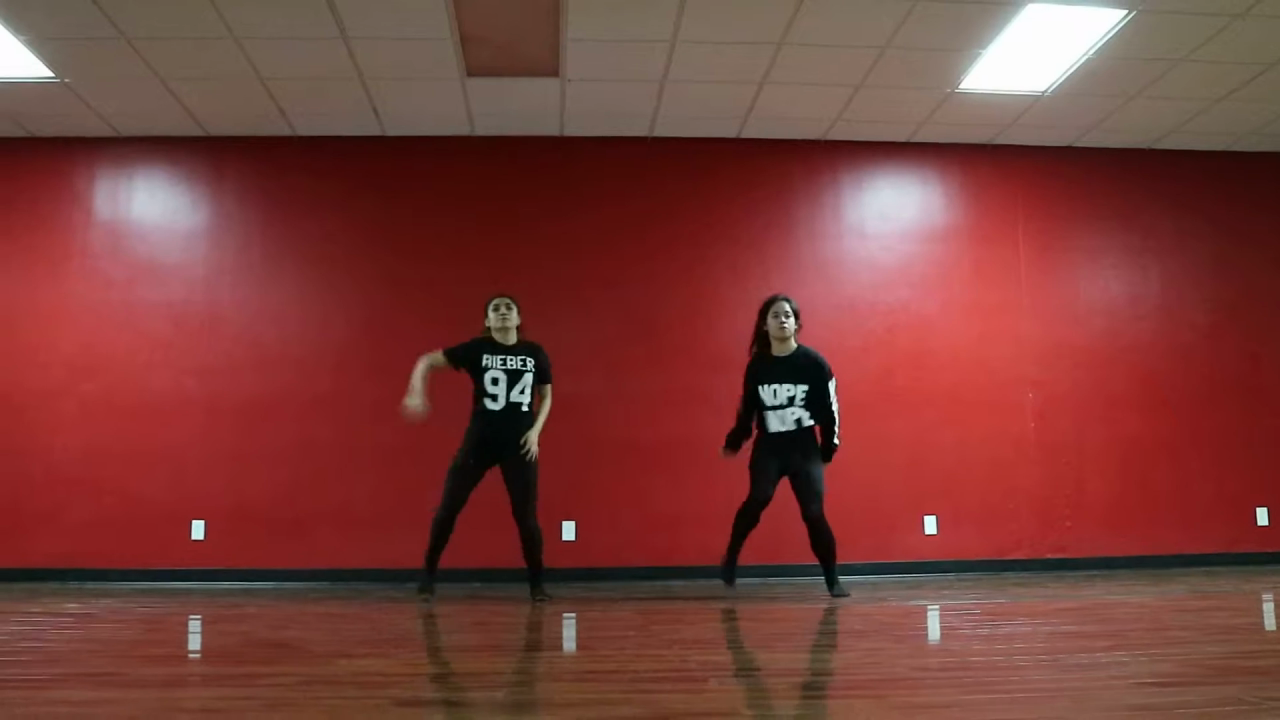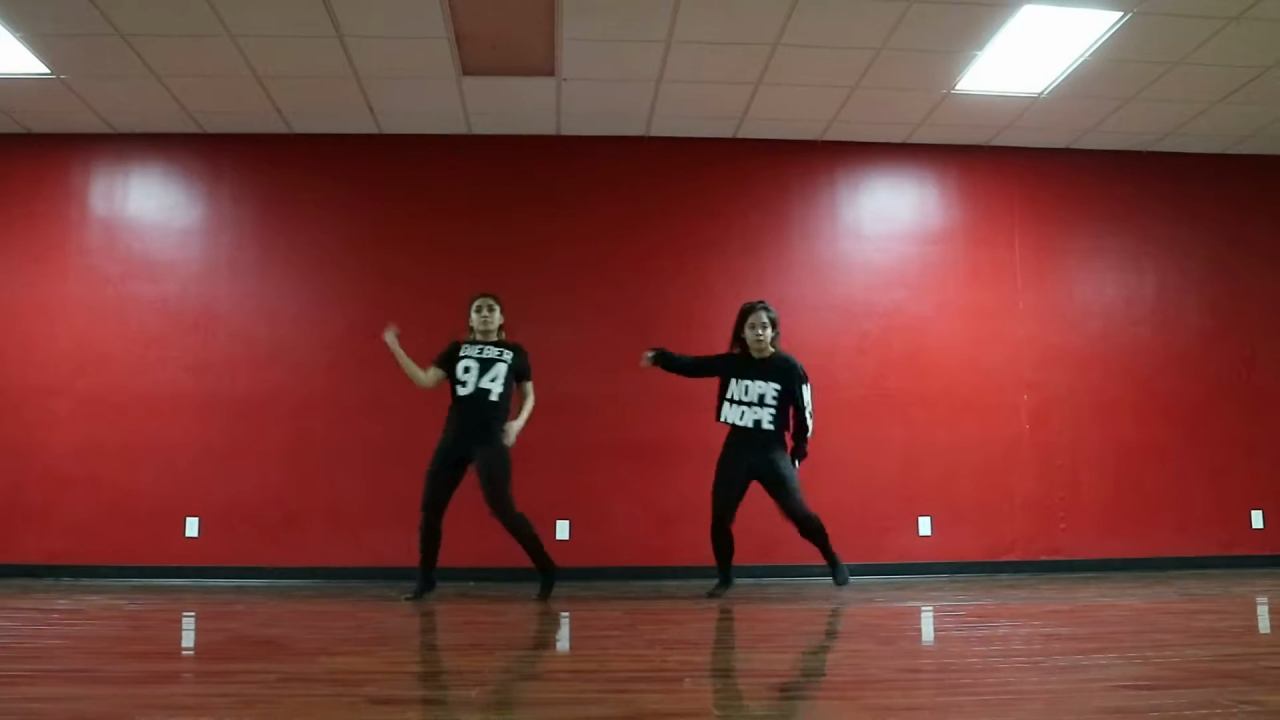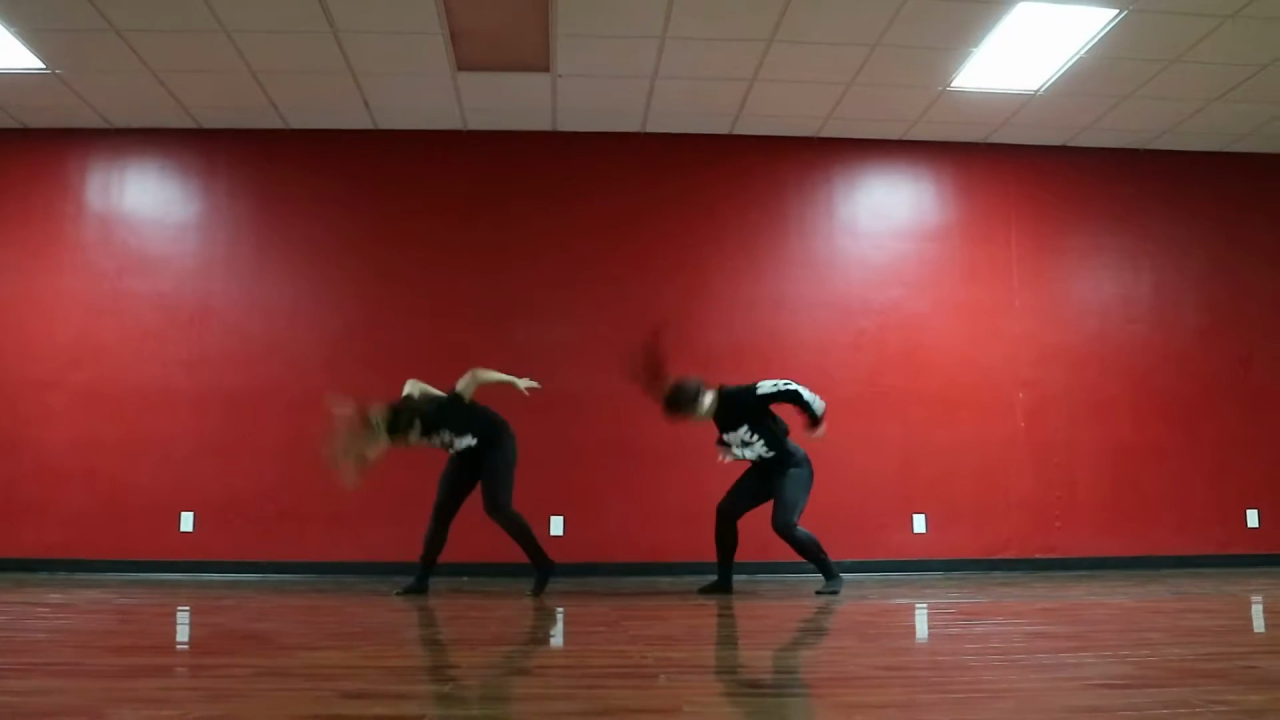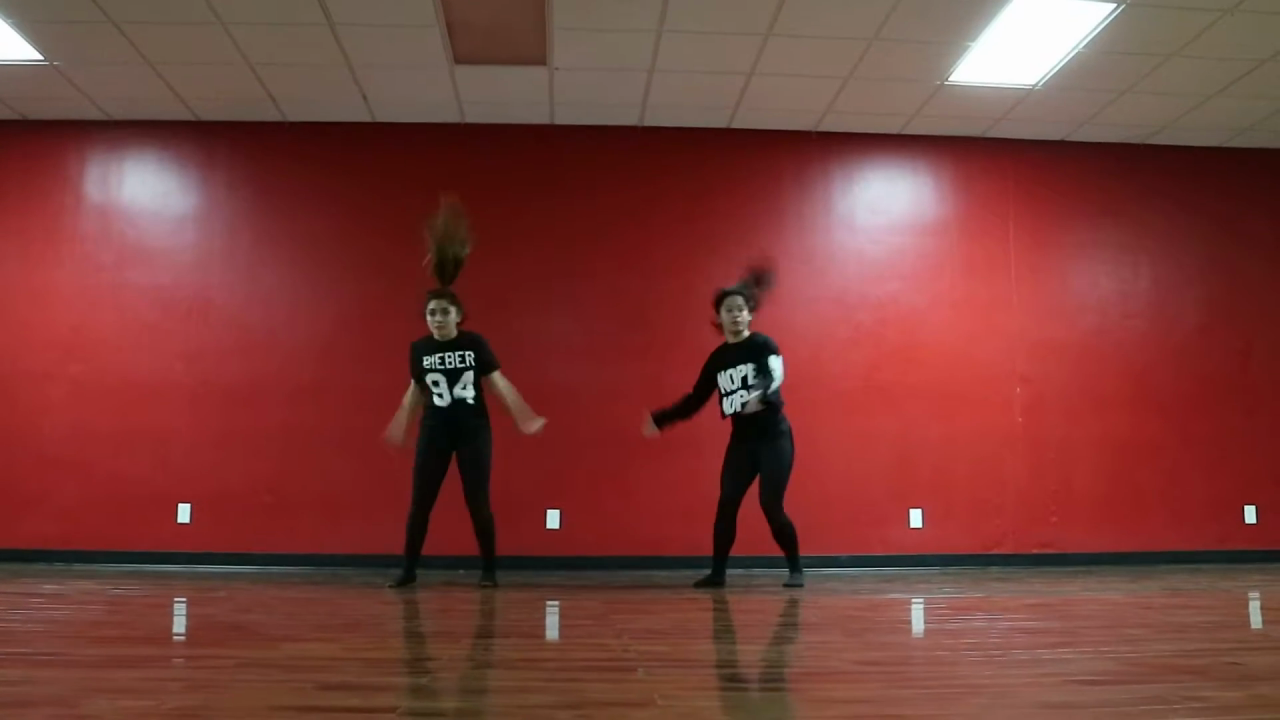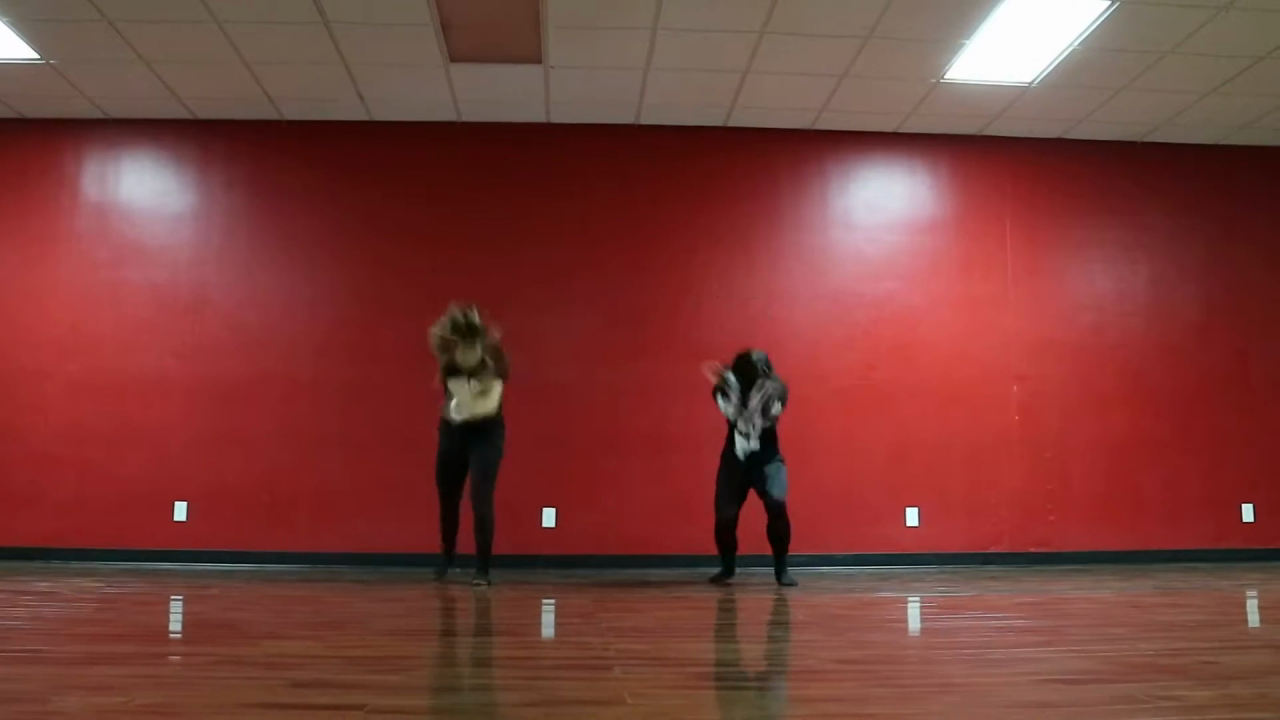
dt=0.5s
person 1, frame 1
left shoulder: (535, 353)
right shoulder: (475, 349)
left elbow: (546, 396)
right elbow: (427, 361)
left wrist: (535, 431)
right wrist: (416, 393)
left hip: (517, 444)
right hip: (479, 441)
left knee: (526, 515)
right knee: (449, 506)
left ankle: (536, 584)
right ankle: (428, 574)
person 1, frame 2
left shoulder: (514, 352)
right shoulder: (457, 349)
left elbow: (529, 395)
right elbow: (425, 381)
left wrist: (518, 422)
right wrist: (396, 349)
left hip: (489, 439)
right hip: (452, 438)
left knee: (502, 508)
right knee: (430, 507)
left ankle: (547, 571)
right ankle: (426, 580)
person 1, frame 3
left shoulder: (438, 411)
right shoulder: (409, 407)
left elbow: (475, 376)
right elbow: (412, 384)
left wrist: (514, 381)
left hip: (497, 441)
right hip: (468, 448)
left knee: (498, 506)
right knee: (442, 509)
left ankle: (543, 566)
right ankle: (422, 579)
person 1, frame 4
left shoulder: (475, 346)
right shoulder: (419, 350)
left elbow: (499, 383)
right elbow: (415, 389)
left wrist: (523, 415)
right wrist: (399, 422)
left hip: (473, 430)
right hip: (434, 432)
left knee: (477, 502)
right knee: (421, 501)
left ankle: (489, 571)
right ankle: (408, 570)
person 1, frame 5
left shoulder: (494, 364)
right shoulder: (449, 365)
left elbow: (491, 402)
right elbow: (459, 397)
left wrist: (469, 409)
left hip: (485, 438)
right hip: (452, 437)
left knee: (481, 498)
right knee: (448, 500)
left ankle: (483, 569)
right ankle: (448, 556)
person 2, frame 1
left shoulder: (814, 362)
right shoulder: (756, 367)
left elbow: (829, 408)
right elbow: (747, 411)
left wrist: (828, 450)
right wrist: (733, 442)
left hip: (804, 448)
right hip: (767, 448)
left knee: (814, 514)
right knee: (756, 500)
left ankle: (832, 580)
right ankle: (730, 560)
person 2, frame 2
left shoulder: (789, 367)
right shoulder: (731, 362)
left elbow: (803, 412)
right elbow: (691, 366)
left wrist: (798, 453)
right wrist: (658, 356)
left hip: (772, 451)
right hip: (735, 450)
left knee: (797, 510)
right knee: (721, 517)
left ankle: (834, 562)
right ankle: (724, 577)
person 2, frame 3
left shoulder: (739, 399)
right shoulder: (718, 411)
left elbow: (788, 389)
left wrist: (815, 415)
right wrist: (729, 447)
left hip: (792, 465)
right hip: (764, 470)
left knee: (784, 524)
right knee: (725, 511)
left ankle: (831, 576)
right ankle: (724, 579)
person 2, frame 4
left shoulder: (763, 346)
right shoulder: (717, 358)
left elbow: (774, 375)
right elbow: (696, 398)
left wrist: (759, 394)
right wrist: (660, 420)
left hip: (774, 436)
right hip: (741, 437)
left knee: (771, 505)
right knee: (727, 504)
left ankle: (795, 569)
right ankle: (718, 573)
person 2, frame 5
left shoulder: (776, 390)
right shoulder: (726, 389)
left elbow: (765, 414)
right elbow: (733, 410)
right wrist: (726, 381)
left hip: (768, 461)
right hip: (734, 466)
left knee: (777, 504)
right knee: (724, 517)
left ankle: (781, 568)
right ankle: (728, 567)
